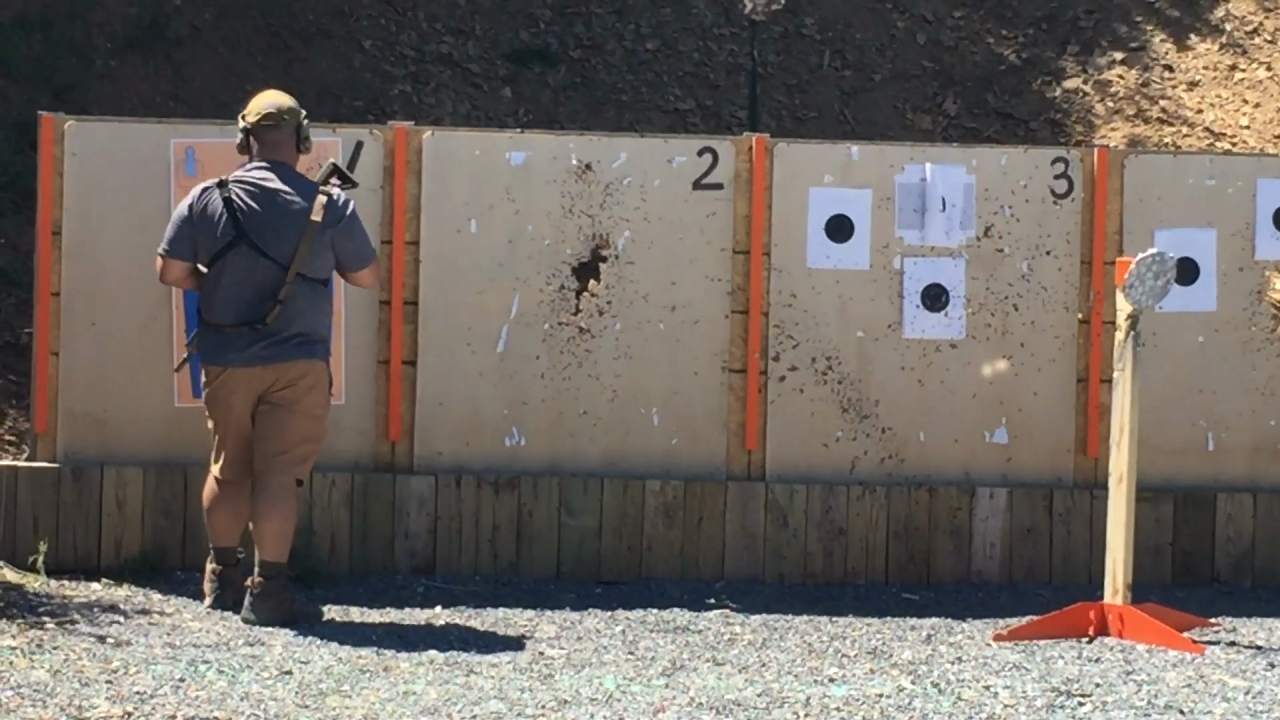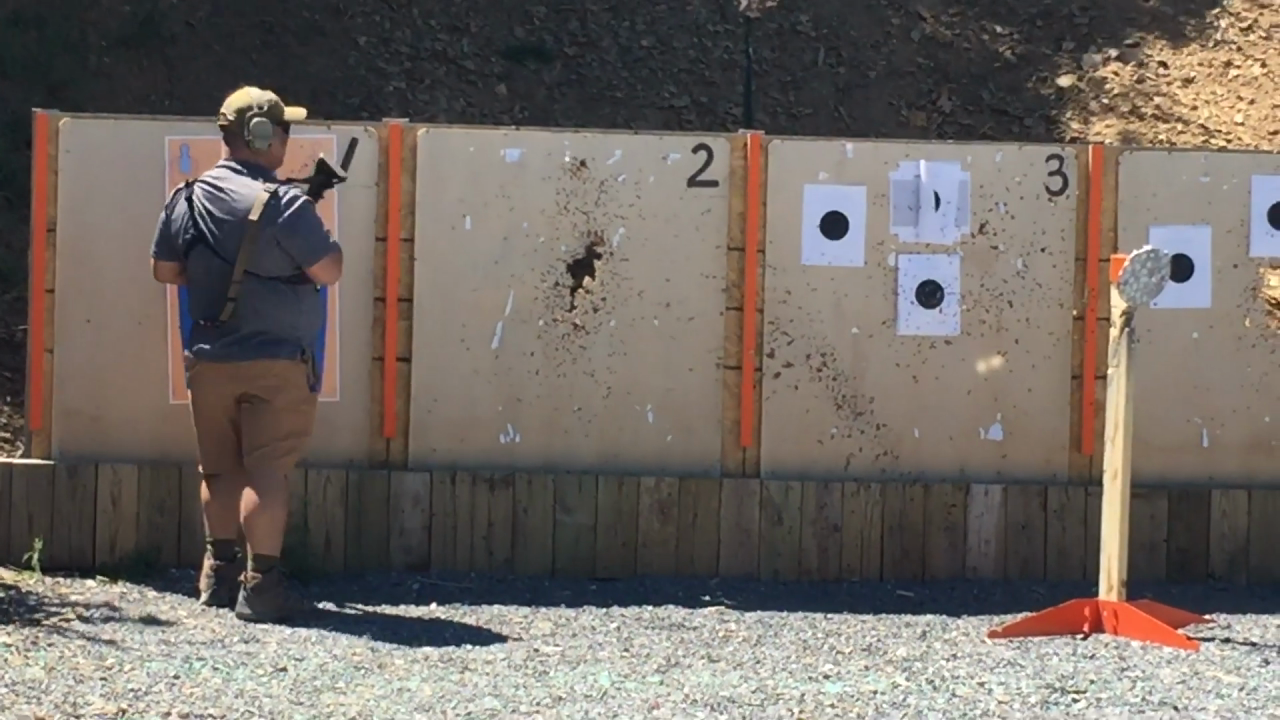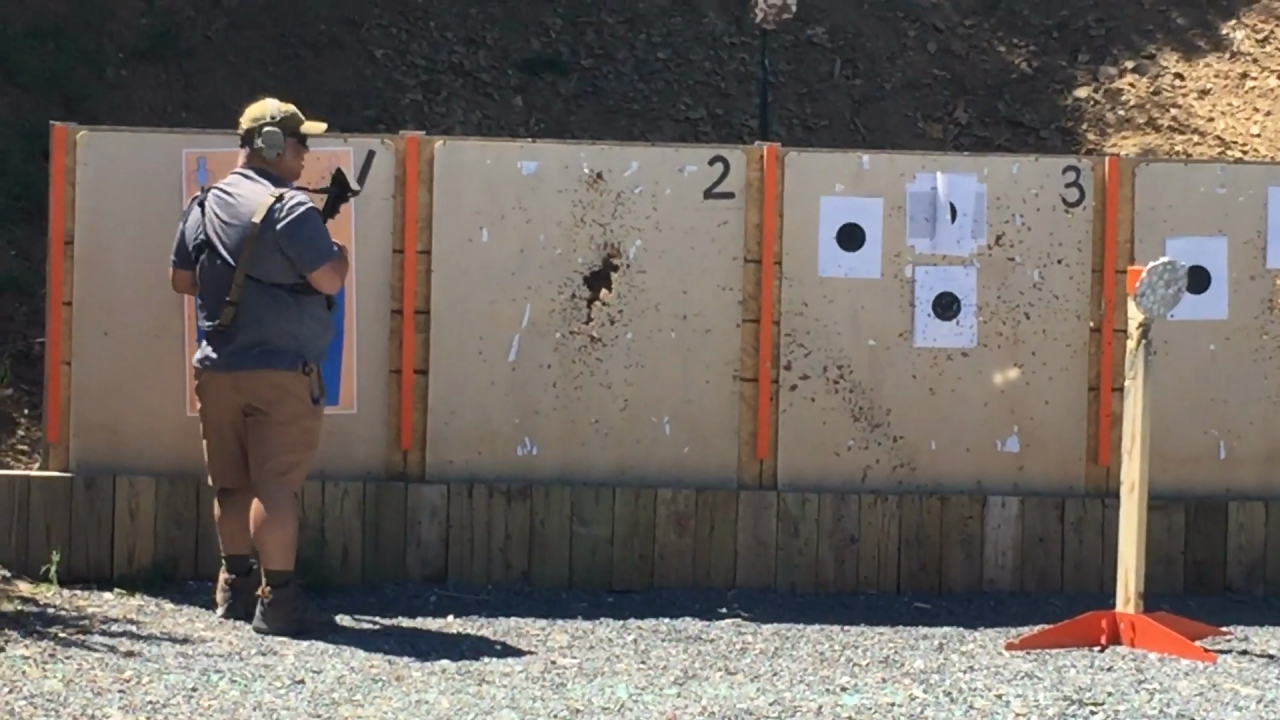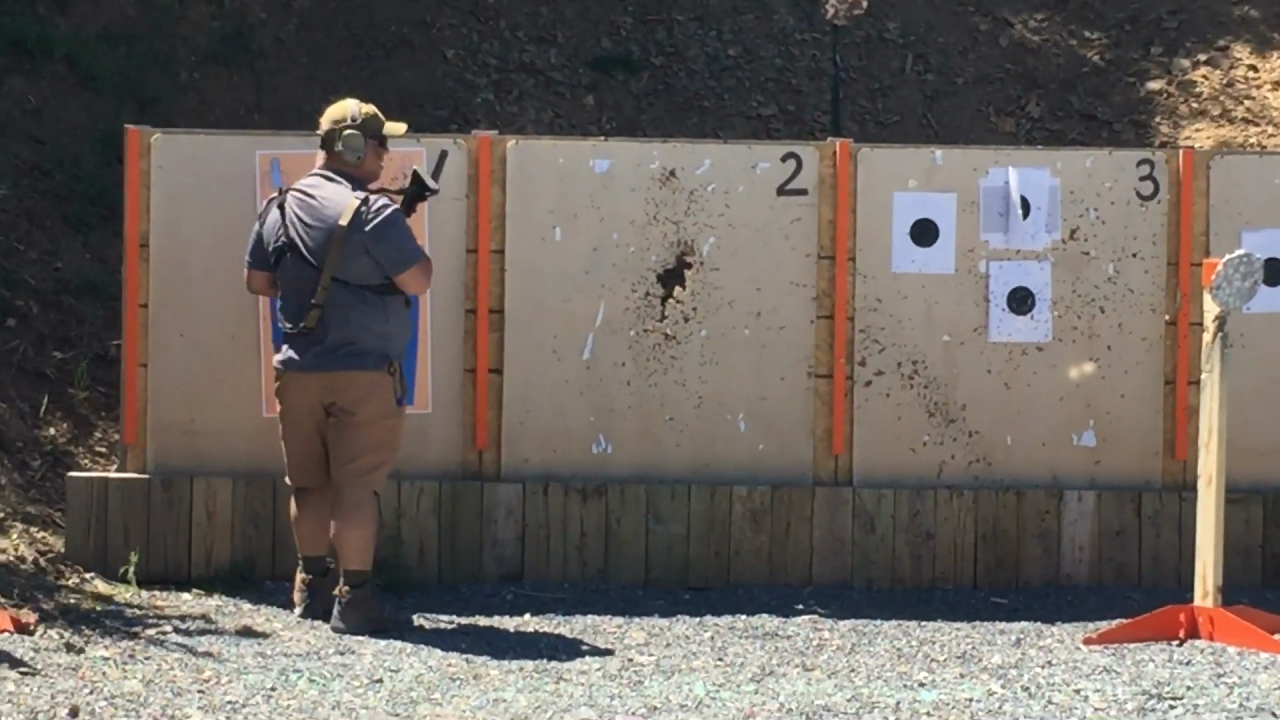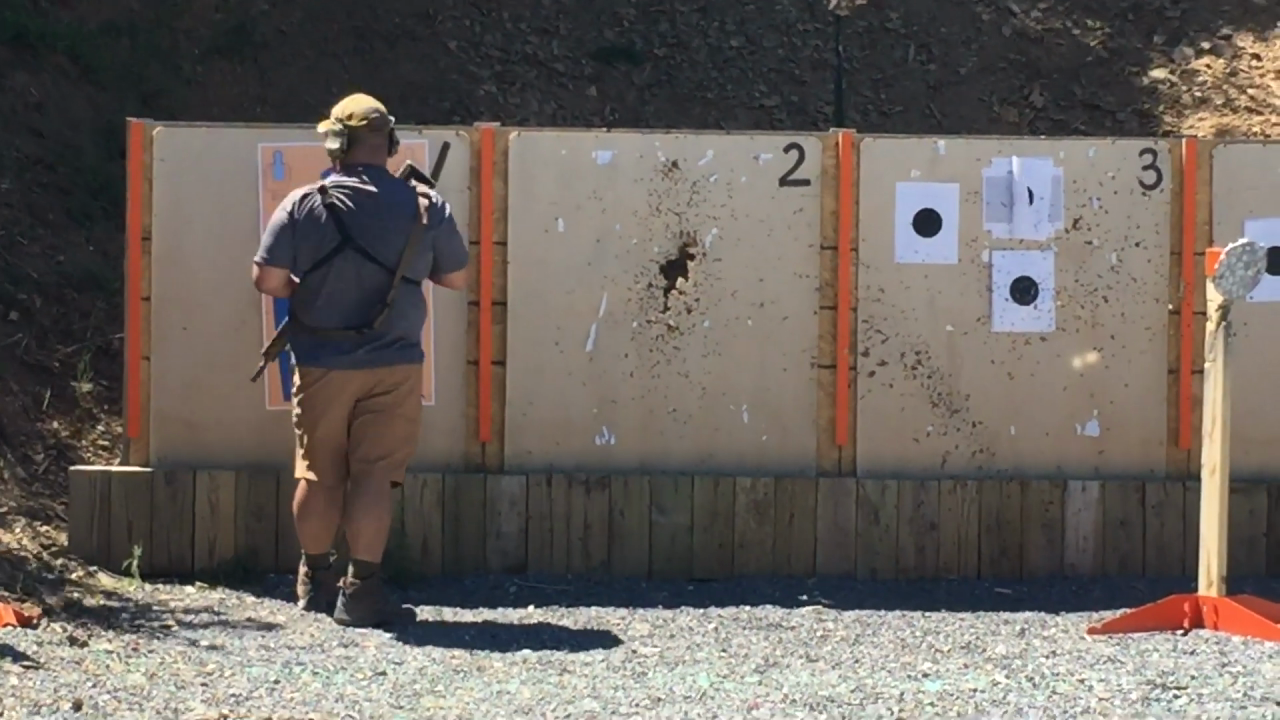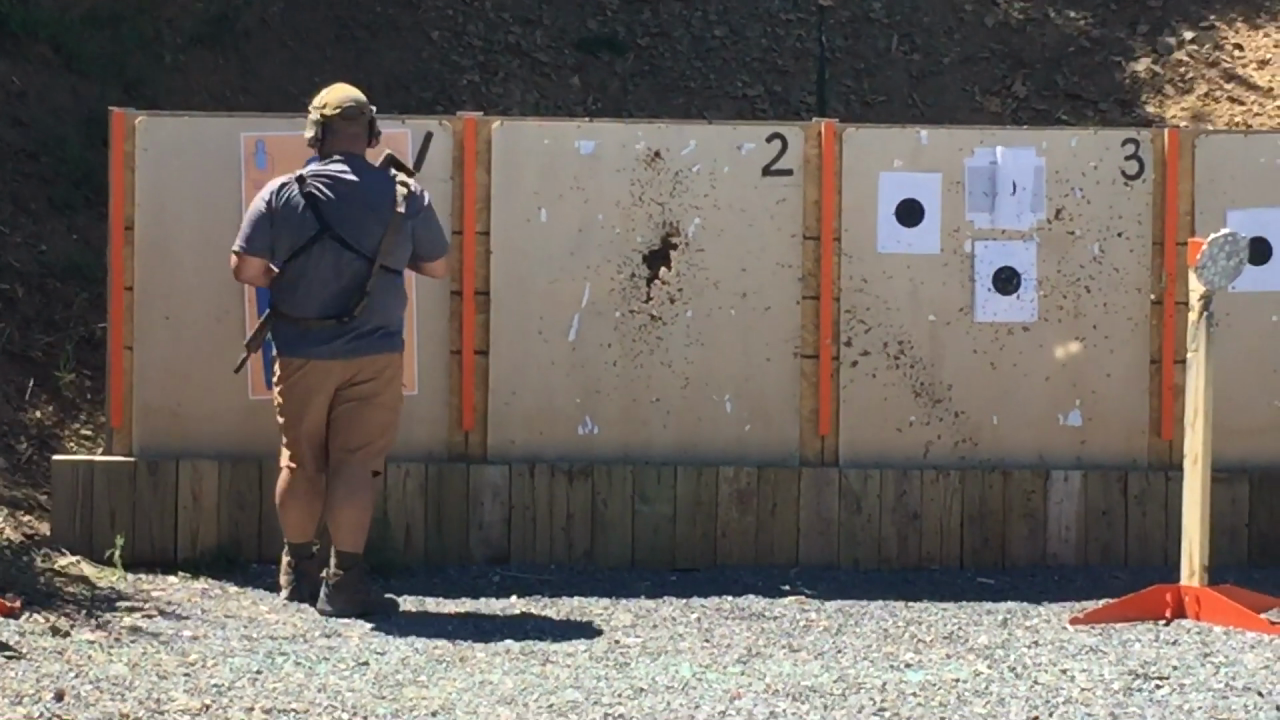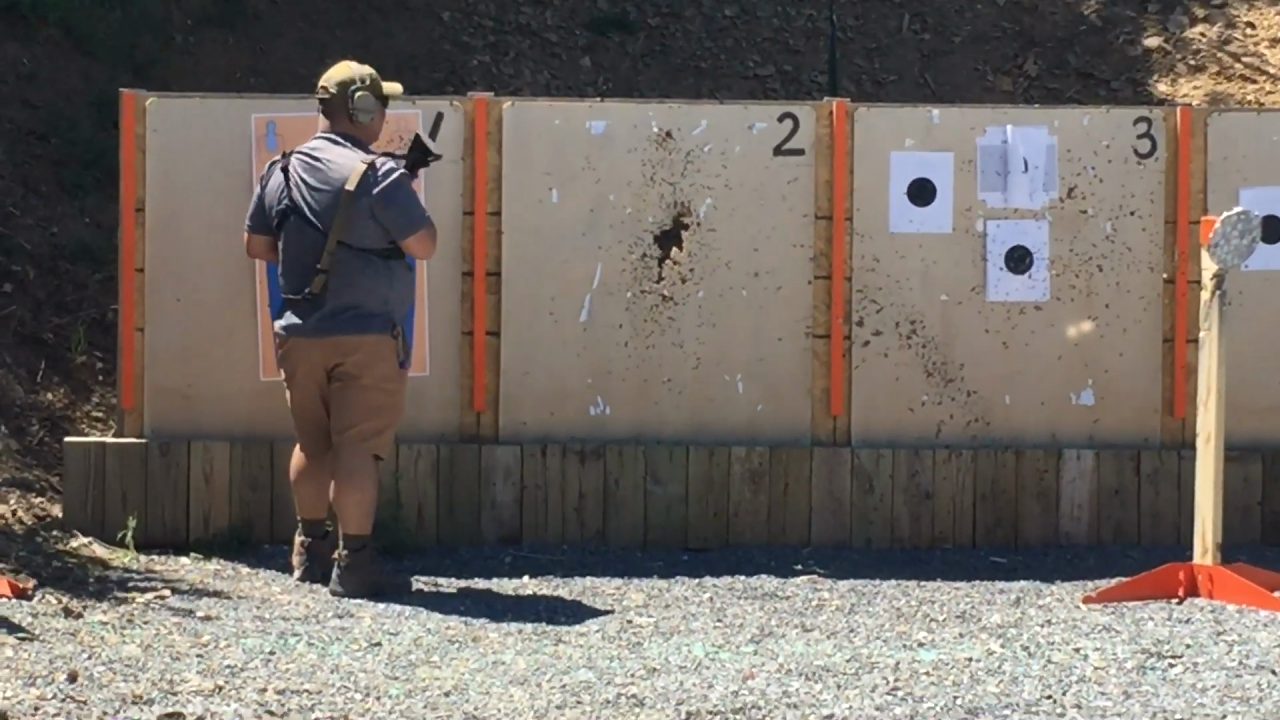
dt=0.7s
person 1, frame 1
left shoulder: (206, 199)
right shoulder: (330, 206)
left elbow: (170, 272)
right elbow: (366, 277)
left hip: (225, 361)
right hip: (297, 362)
left knee: (226, 471)
right knee: (277, 475)
left ankle: (222, 579)
right ankle: (268, 591)
person 1, frame 2
left shoulder: (185, 198)
right shoulder: (284, 202)
left elbow: (165, 271)
right elbow: (329, 272)
right wrist: (324, 238)
left hip: (211, 357)
right hip: (276, 361)
left knee: (222, 467)
right knee: (267, 469)
left ankle: (219, 574)
right ankle: (261, 586)
person 1, frame 3
left shoulder: (203, 205)
right shoulder: (291, 208)
left elbow: (182, 280)
right elbow: (331, 280)
right wrist: (338, 250)
left hip: (218, 367)
right hip: (281, 370)
left knee: (233, 483)
right knee: (276, 485)
left ankle: (235, 587)
right ankle: (277, 600)
person 1, frame 4
left shoulder: (279, 206)
right shoulder: (373, 211)
left elbow: (258, 282)
right elbow: (417, 282)
right wrist: (413, 248)
left hip: (299, 368)
right hip: (364, 371)
left knee: (310, 483)
right knee: (357, 485)
left ankle: (312, 588)
right ankle: (354, 600)
person 1, frame 5
left shoulder: (305, 203)
right shoulder: (428, 207)
left elbow: (266, 280)
right elbow: (456, 279)
left wrist: (302, 292)
left hip: (321, 365)
right hip: (393, 366)
left knee: (317, 475)
right knee: (374, 476)
left ankle: (314, 582)
right ankle: (360, 591)
person 1, frame 6
left shoulder: (283, 192)
right shoulder: (406, 196)
left elbow: (245, 269)
right elbow: (437, 267)
left wrist: (284, 281)
left hip: (302, 354)
right hip: (374, 356)
left knee: (300, 463)
right knee: (354, 466)
left ankle: (297, 572)
right ankle: (343, 581)
person 1, frame 7
left shoulder: (281, 170)
right shoulder: (378, 174)
left elbow: (257, 245)
right elbow: (424, 246)
right wrist: (396, 216)
left hip: (301, 331)
right hip: (366, 334)
left knee: (312, 444)
right knee: (358, 448)
left ankle: (311, 550)
right ankle: (354, 562)
